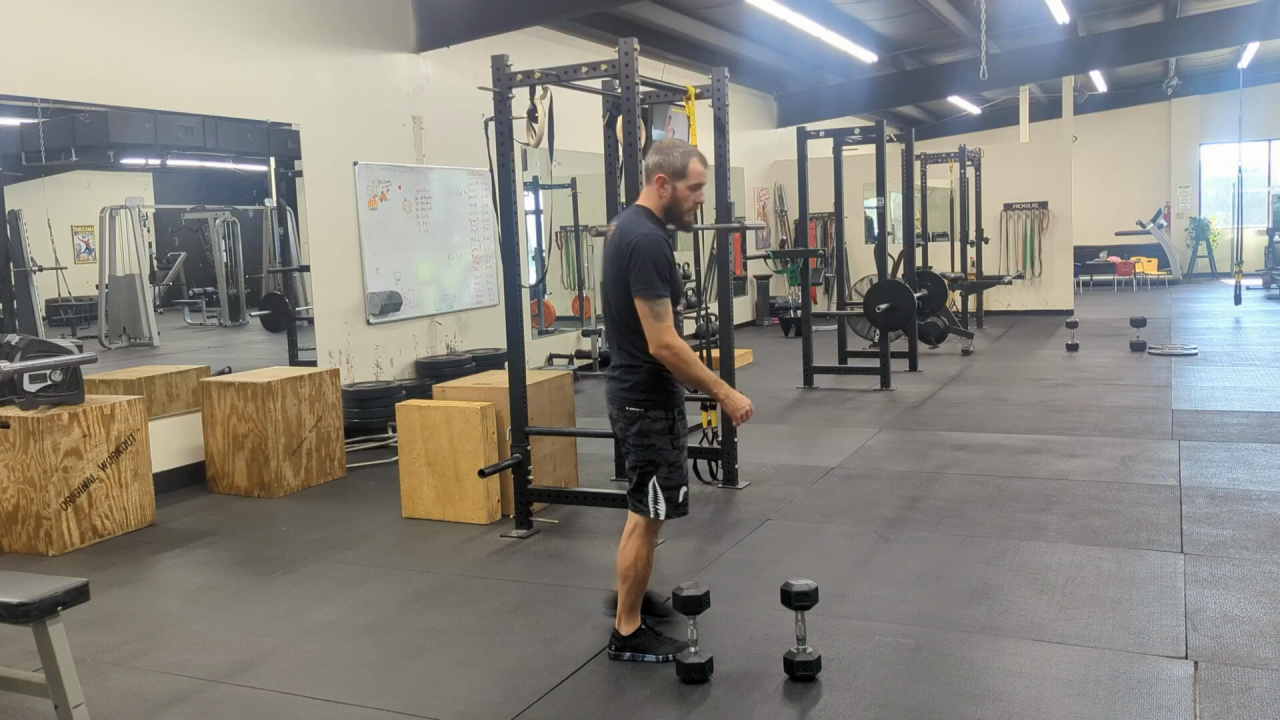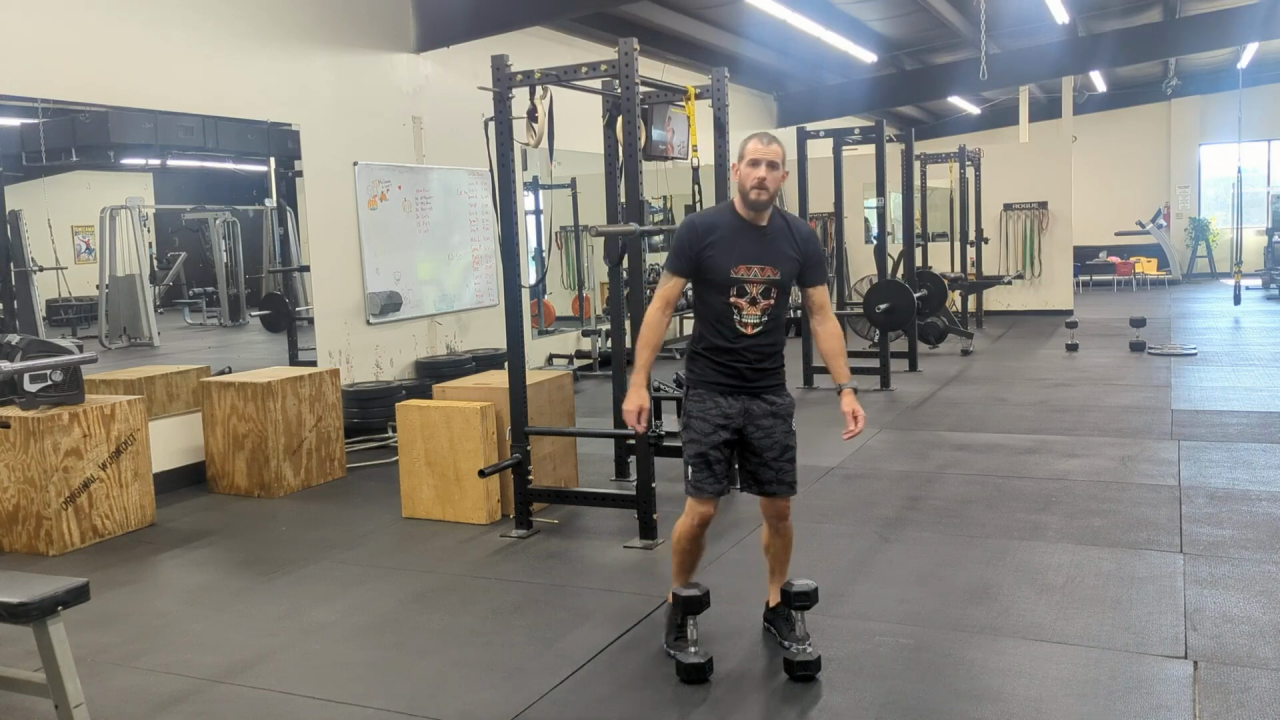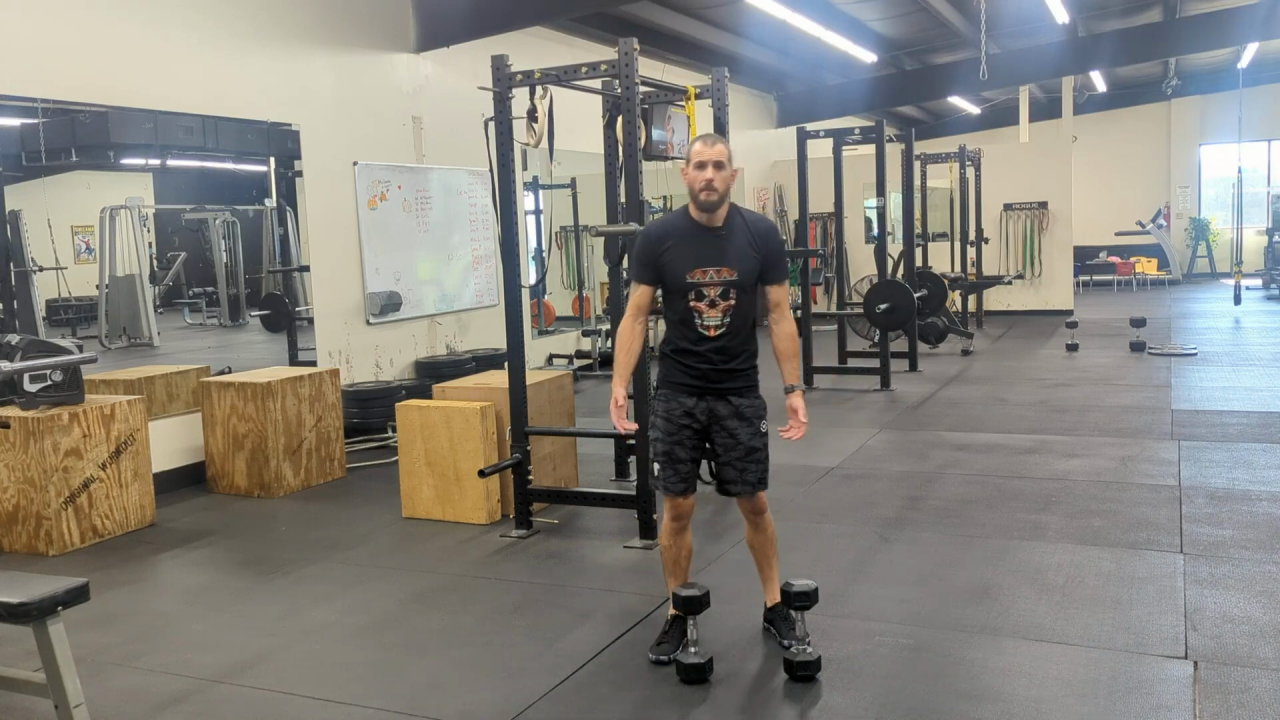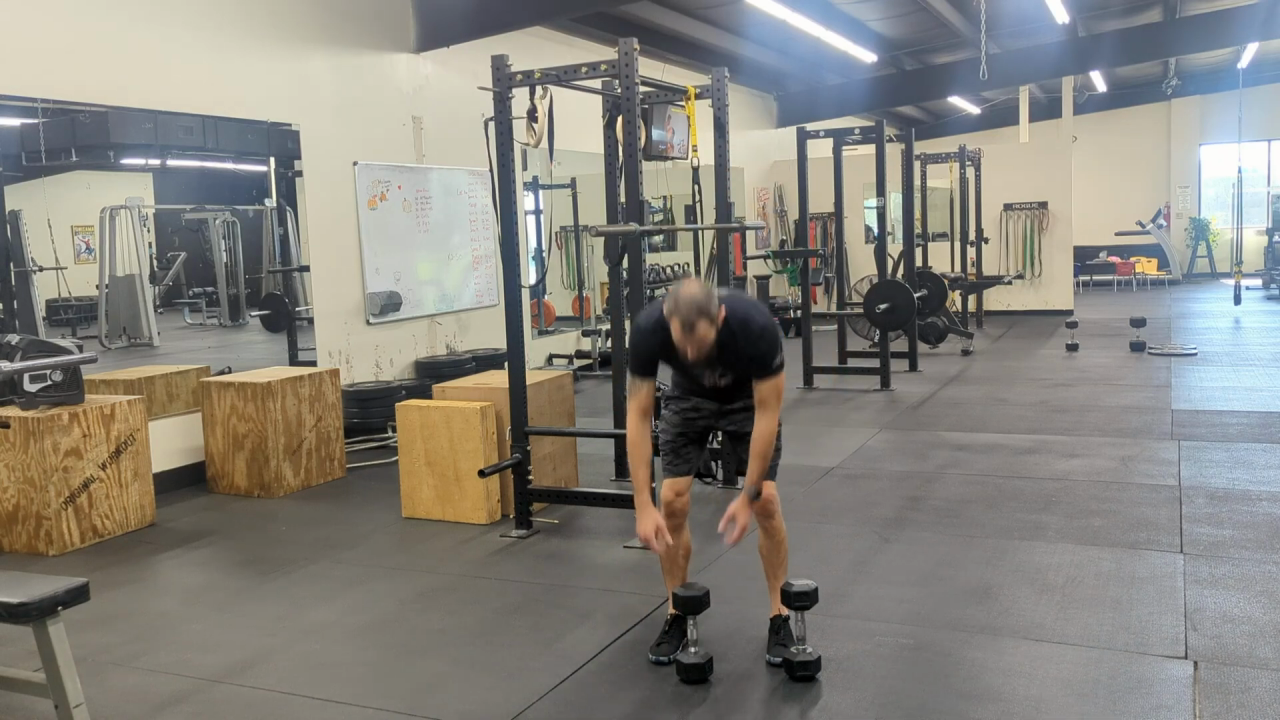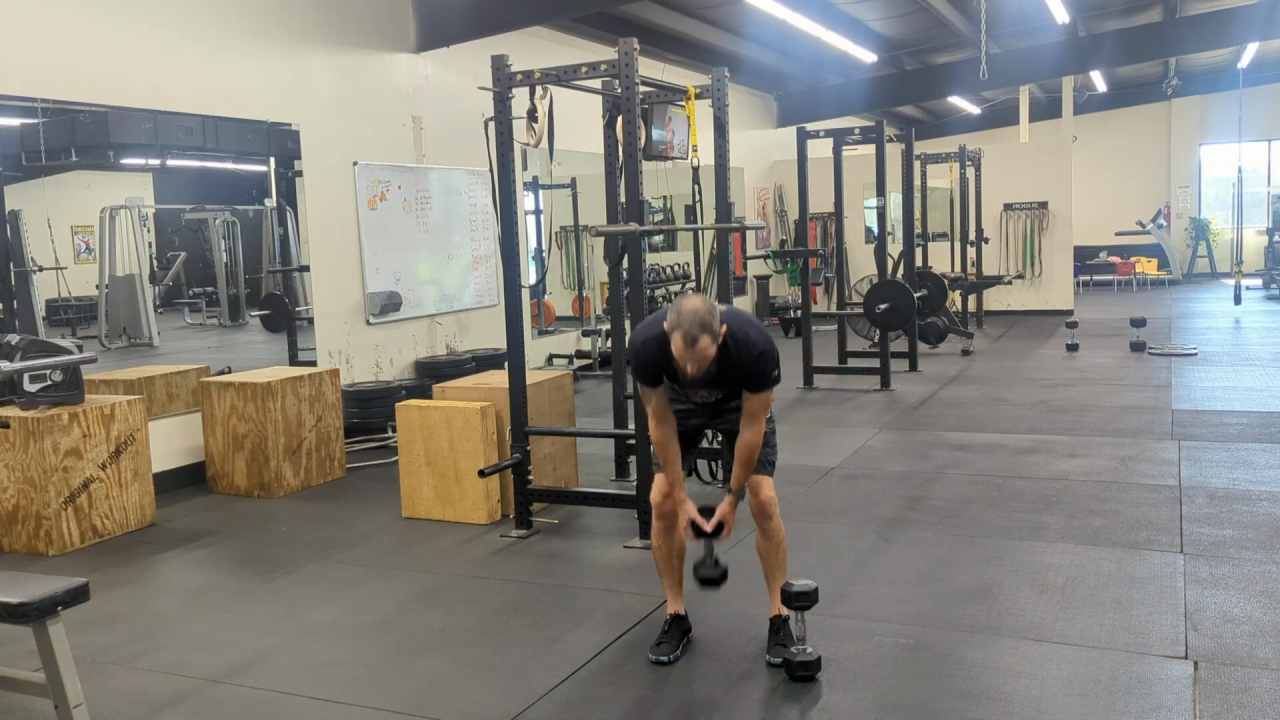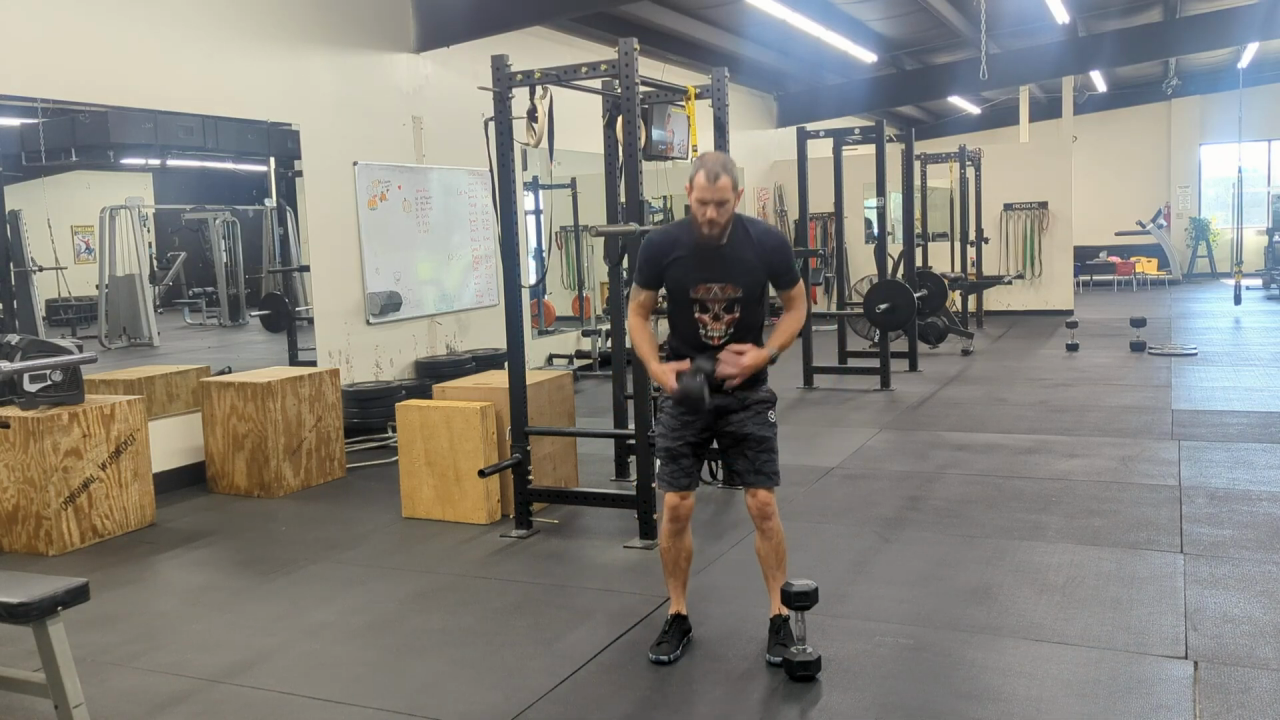
dt=0.7s
person 1, frame 1
left shoulder: (640, 232)
right shoulder: (643, 242)
right elbow: (663, 343)
right wrist: (723, 393)
left hip: (653, 396)
right hip: (646, 402)
left knee: (658, 505)
right knee: (649, 516)
left ankle: (633, 594)
right ankle: (627, 632)
person 1, frame 2
left shoulder: (800, 237)
right shoulder: (701, 229)
left elbow: (822, 316)
right elbow: (662, 306)
left wrist: (846, 388)
right wrist: (639, 383)
left hip: (769, 395)
right hip: (710, 391)
left knee: (778, 510)
right knee: (701, 510)
left ankle: (775, 606)
right ankle: (680, 604)
person 1, frame 3
left shoulder: (760, 233)
right shoulder: (657, 237)
left elbow: (780, 314)
right elbow: (636, 316)
left wrist: (794, 389)
right wrist: (619, 384)
left hip: (741, 395)
right hip: (677, 395)
left knee: (755, 505)
right knee: (677, 509)
left ankle: (773, 604)
right ankle: (679, 615)
person 1, frame 4
left shoulder: (756, 326)
right shoulder: (648, 329)
left elbow: (768, 412)
right elbow: (639, 415)
left wrist: (748, 496)
right wrist: (643, 505)
left hip: (746, 400)
right hip: (689, 397)
left knee: (767, 501)
right knee: (672, 499)
left ankle: (779, 617)
right ankle: (677, 615)
person 1, frame 5
left shoulder: (755, 345)
right shoulder: (644, 343)
left elbow: (752, 424)
right elbow: (661, 421)
left wrist: (733, 498)
right wrist: (680, 498)
left hip: (740, 401)
right hip: (679, 403)
left knee: (763, 501)
right knee: (661, 502)
left ankle: (779, 617)
right ankle: (676, 617)
person 1, frame 6
left shoulder: (767, 243)
right shoulder: (661, 245)
left elbow: (796, 306)
right elbow: (637, 313)
left wrist: (763, 355)
right wrist: (656, 368)
left hip: (748, 392)
right hip: (683, 391)
left knee: (763, 505)
right knee: (676, 507)
left ankle: (779, 616)
right ankle: (678, 616)
